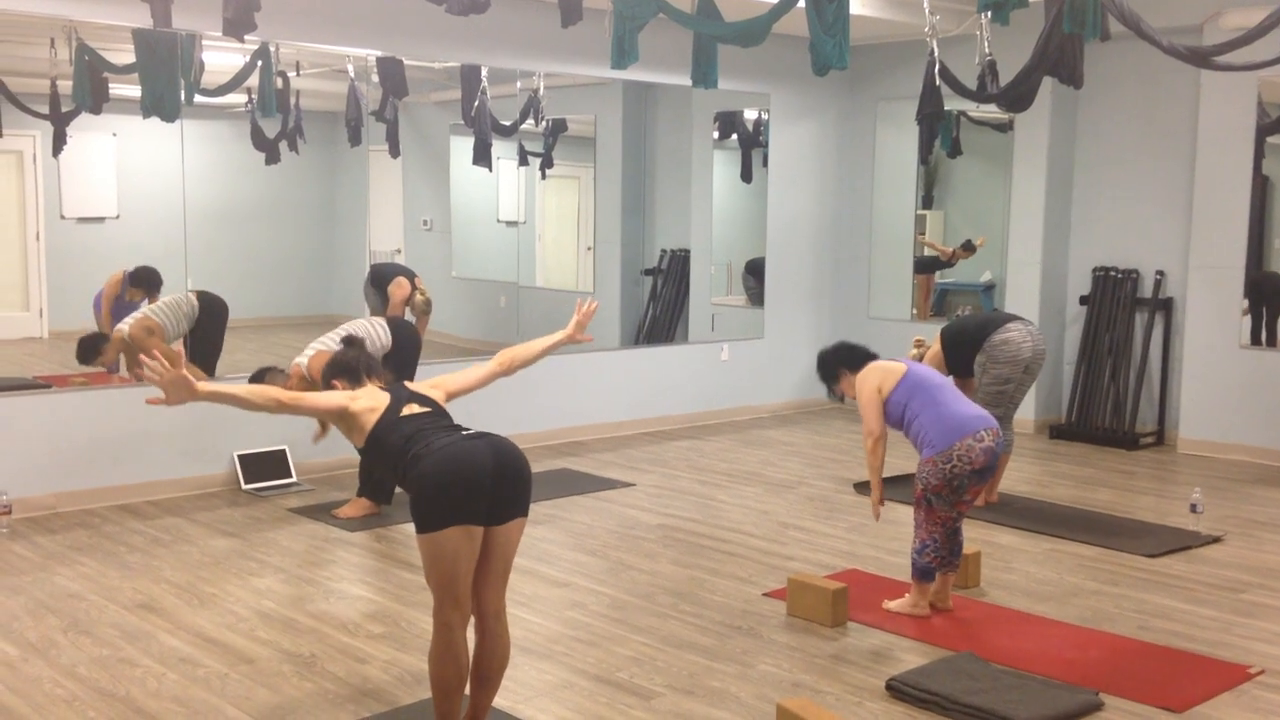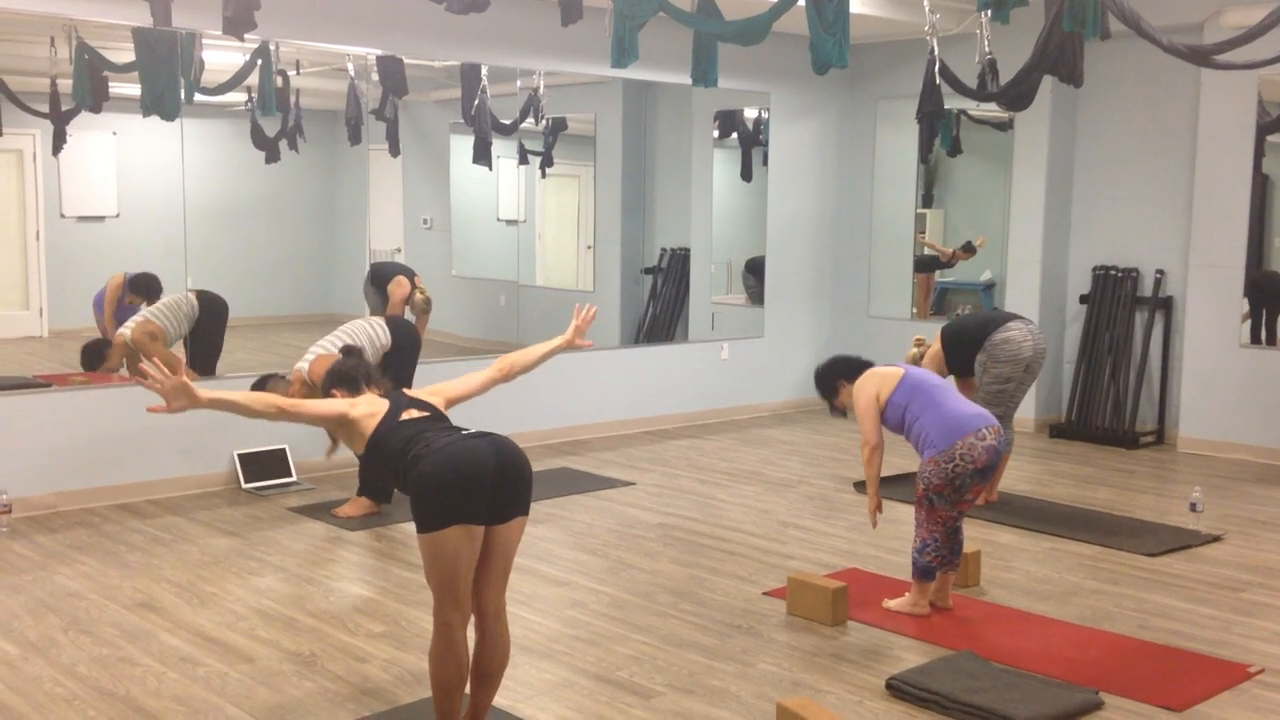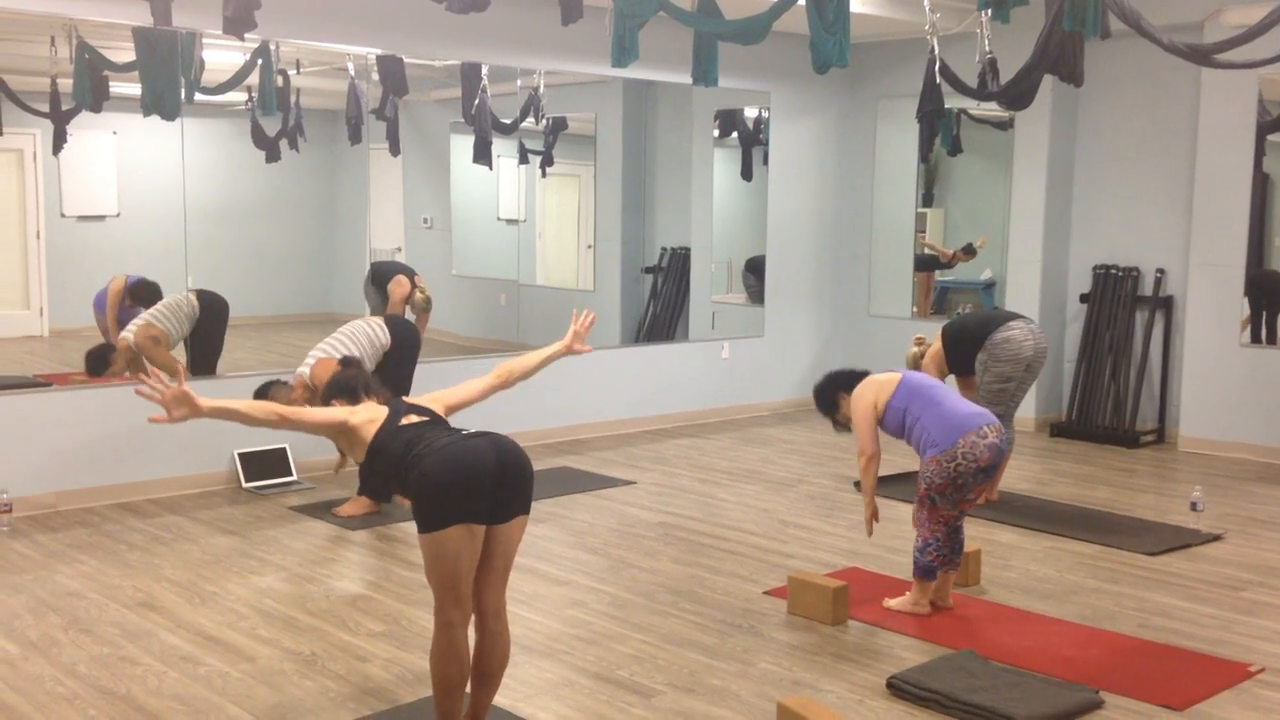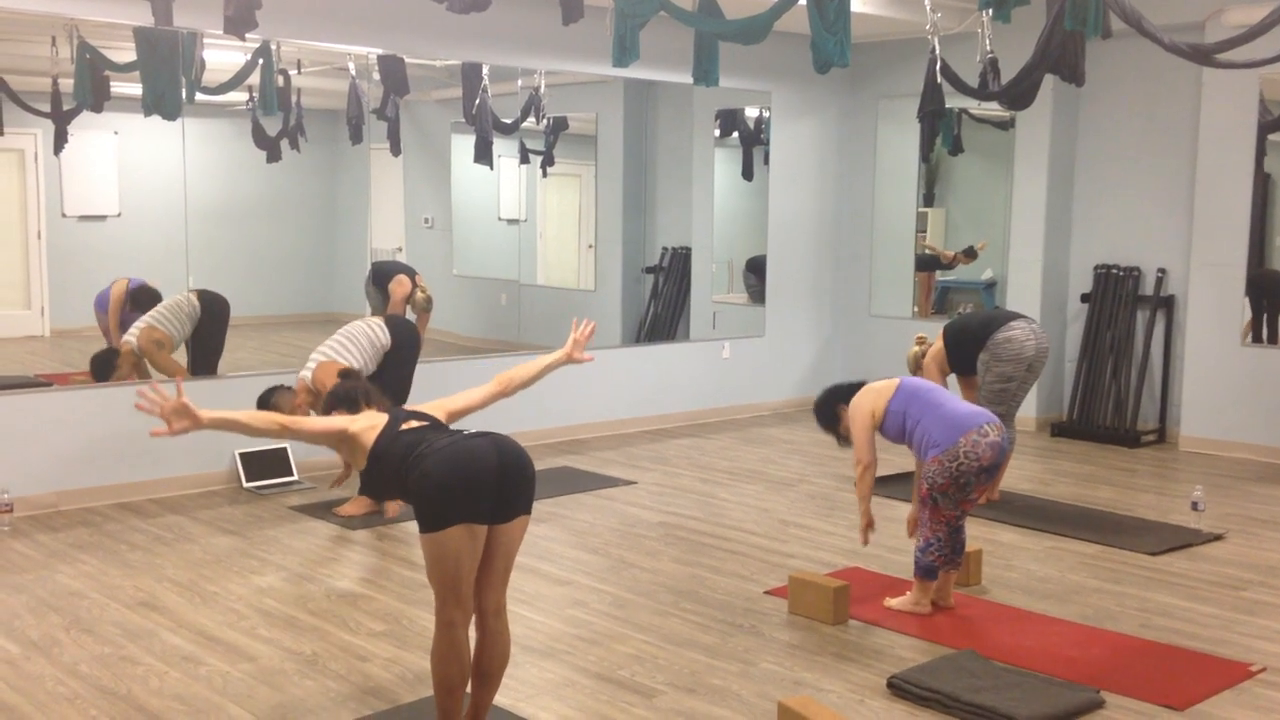
dt=0.1s
person 1, frame 1
left shoulder: (349, 402)
right shoulder: (427, 388)
left elbow: (281, 400)
right elbow: (502, 362)
left wrist: (199, 390)
right wrist: (565, 335)
left hip: (447, 474)
right hip: (507, 459)
left knee: (451, 620)
right knee: (491, 611)
person 1, frame 2
left shoulder: (348, 410)
right shoulder: (426, 396)
left elbow: (282, 408)
right elbow: (502, 369)
left wrist: (201, 399)
right wrist: (565, 341)
left hip: (448, 475)
right hip: (508, 458)
left knee: (451, 620)
right knee: (491, 610)
person 1, frame 3
left shoulder: (347, 418)
right shoulder: (426, 403)
left elbow: (281, 415)
right elbow: (501, 375)
left wrist: (200, 407)
right wrist: (563, 347)
left hip: (449, 475)
right hip: (509, 457)
left knee: (452, 619)
right knee: (492, 609)
person 1, frame 4
left shoulder: (348, 428)
right shoulder: (428, 412)
left elbow: (283, 425)
right elbow: (502, 384)
left wrist: (202, 420)
right wrist: (564, 356)
left hip: (451, 477)
right hip: (511, 458)
left knee: (453, 620)
right knee: (492, 611)
person 2, frame 1
left shoulder: (867, 378)
right shoulder: (900, 368)
left elbow: (875, 435)
left wrist: (876, 487)
right wrist: (931, 481)
left hip: (953, 448)
right hip: (989, 434)
left knee: (930, 525)
right knee: (950, 521)
left ankle: (918, 601)
right ankle: (941, 594)
person 2, frame 2
left shoulder: (863, 386)
right shoulder: (897, 376)
left elbow: (872, 445)
left wrist: (873, 494)
right wrist: (927, 488)
left hip: (956, 448)
right hip: (992, 436)
left knee: (930, 525)
right knee: (950, 522)
left ankle: (918, 600)
right ankle: (941, 594)
person 2, frame 3
left shoulder: (862, 394)
right shoulder: (894, 383)
left elbow: (869, 454)
left wrist: (869, 504)
right wrist: (924, 496)
left hip: (959, 447)
right hip: (993, 435)
left knee: (932, 524)
right knee: (951, 520)
left ankle: (918, 599)
right ankle: (942, 593)
person 2, frame 4
left shoulder: (860, 404)
right shoulder: (894, 394)
left elbow: (865, 464)
right elbow: (925, 454)
left wrist: (865, 512)
right wrist: (918, 505)
left hip: (961, 448)
left knee: (933, 524)
right knee: (952, 520)
left ankle: (919, 599)
right ankle: (943, 593)
person 3, frame 1
left shoulder: (318, 368)
right shoulder: (296, 374)
right wrist: (324, 424)
left hip: (401, 339)
right hip: (385, 340)
left ankle: (372, 499)
right ankle: (369, 494)
person 3, frame 2
left shoulder: (320, 374)
right shoulder: (298, 380)
left hip: (400, 338)
right hip: (381, 336)
left ankle: (372, 498)
right ankle: (369, 493)
person 3, frame 3
left shoulder: (322, 378)
right shoulder: (301, 386)
left hip: (400, 338)
right hip: (382, 337)
left ankle: (372, 497)
right ankle: (369, 493)
person 3, frame 4
left shoulder: (326, 385)
right shoulder: (305, 391)
right wrist: (348, 466)
left hip: (400, 338)
right hip: (379, 335)
left ankle: (372, 495)
right ankle: (370, 492)
person 4, frame 1
left shoulder: (930, 363)
right shoulder: (953, 352)
left hip: (1004, 344)
right hip: (1034, 338)
right knee: (1002, 422)
right ankle: (990, 491)
person 4, frame 2
left shoulder: (930, 362)
right shoulder: (955, 352)
left hip: (1005, 344)
right hip: (1034, 337)
right knee: (1003, 422)
right ankle: (990, 490)
person 4, frame 3
left shoulder: (931, 361)
right shoulder: (956, 350)
left hip: (1006, 343)
right hip: (1035, 337)
right knee: (1003, 420)
right ankle: (991, 489)
person 4, frame 4
left shoulder: (932, 361)
right shoulder: (959, 351)
left hip: (1007, 343)
right hip: (1037, 336)
right knee: (1004, 420)
right ankle: (992, 488)
